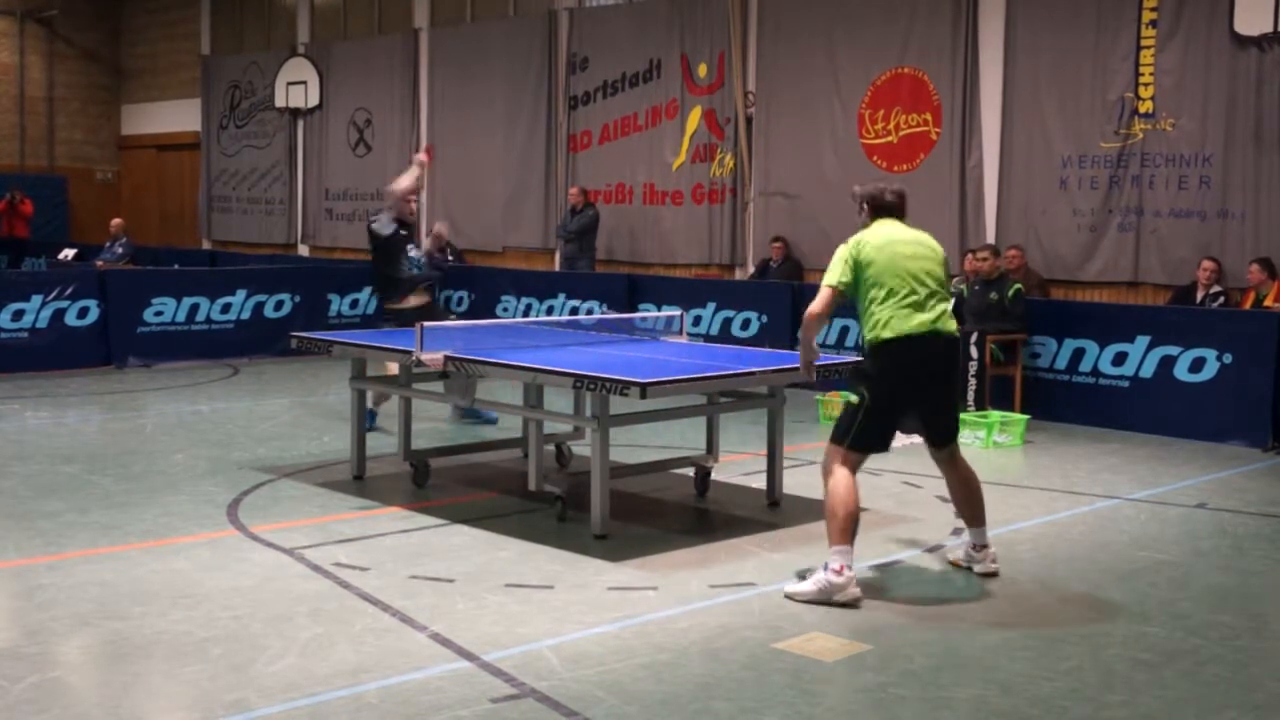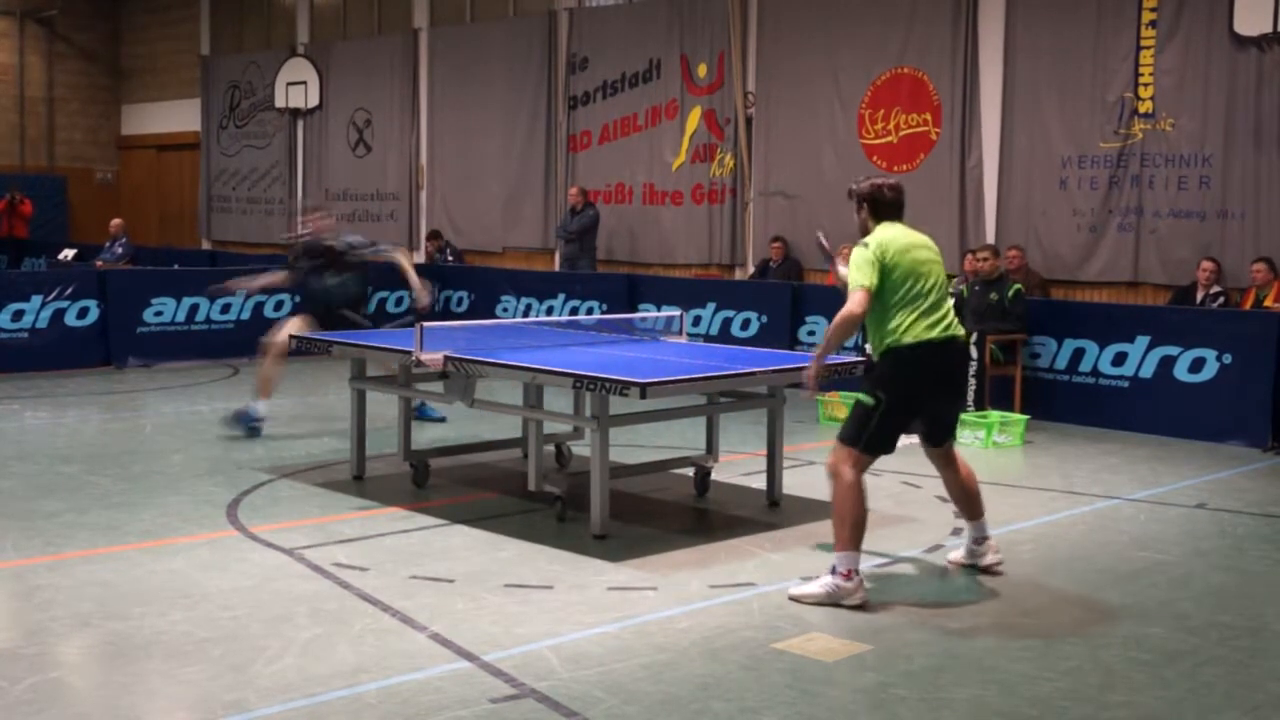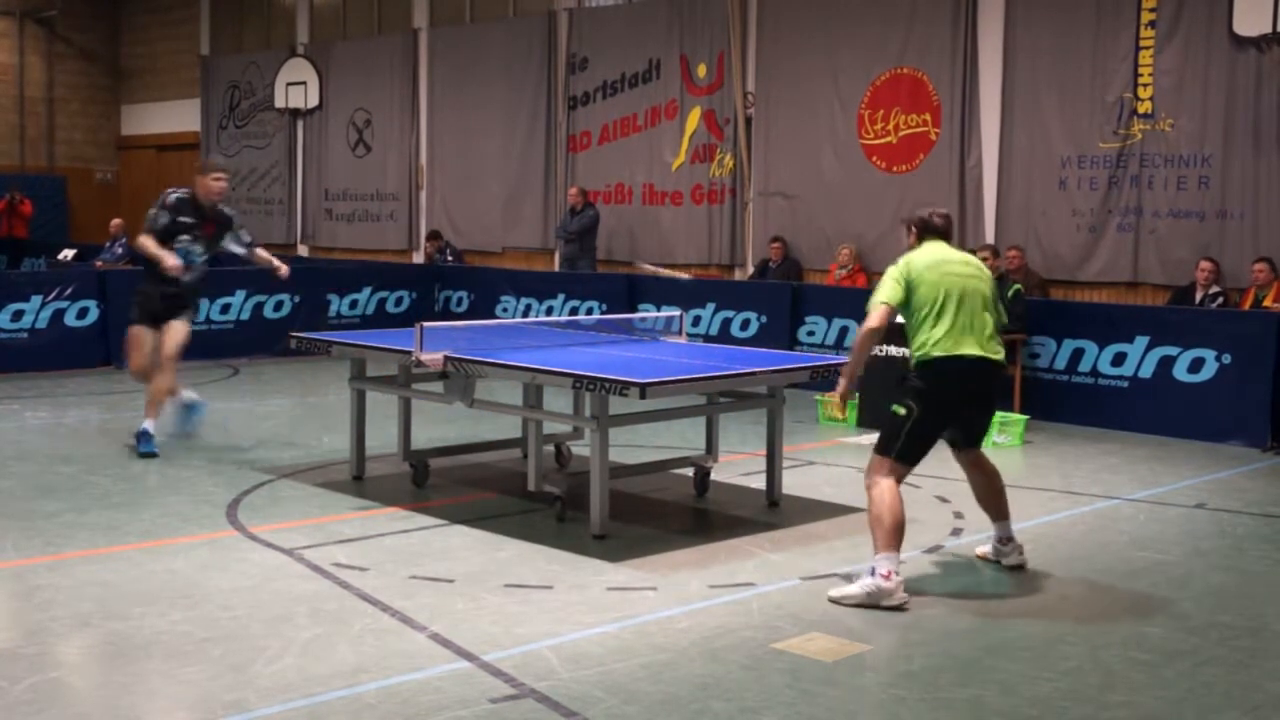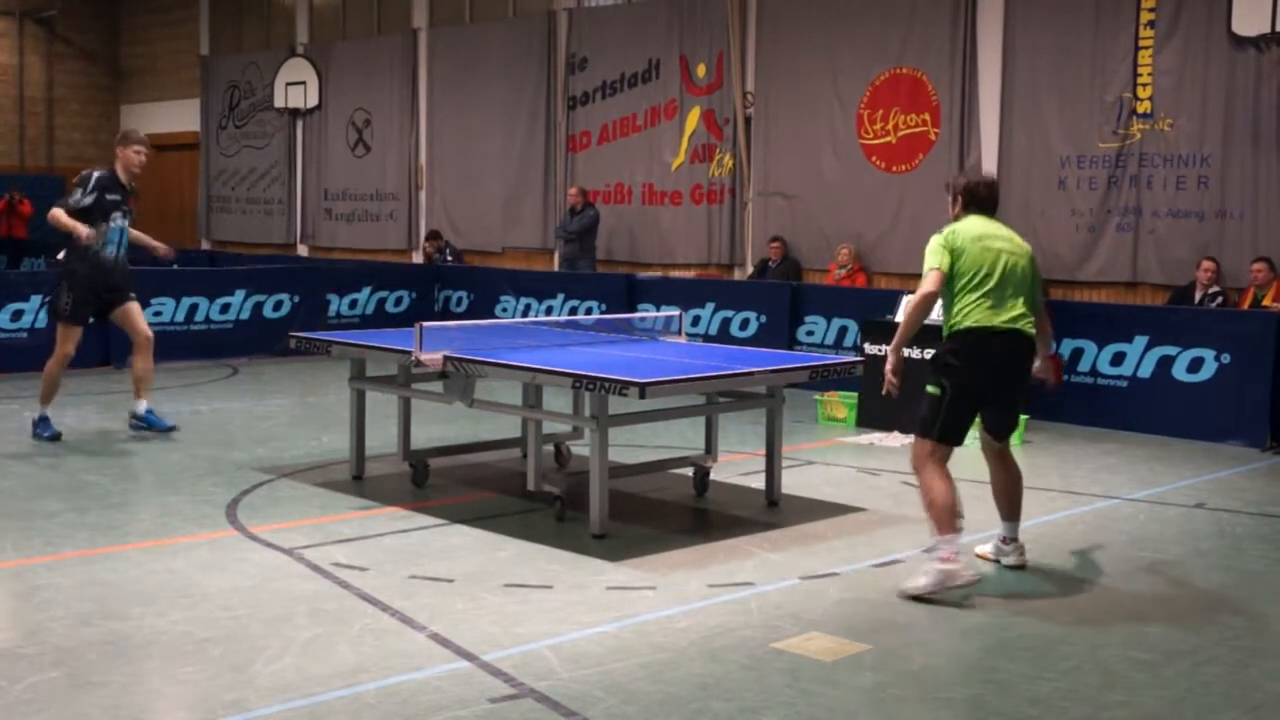
dt=0.5s
person 1, frame 1
left shoulder: (855, 246)
right shoulder: (930, 244)
left elbow: (817, 311)
left wrist: (806, 347)
left hip: (892, 355)
right hip: (943, 352)
left knee: (839, 461)
right knee: (946, 452)
left ankle: (838, 572)
right ankle: (980, 549)
person 1, frame 2
left shoulder: (871, 247)
right shoulder: (926, 243)
left elbow: (855, 311)
left wrist: (819, 357)
left hip: (906, 361)
right hip: (951, 355)
left knee: (844, 464)
right knee: (942, 452)
left ankle: (847, 577)
right ankle: (981, 544)
person 1, frame 3
left shoulder: (907, 265)
right shoulder: (979, 268)
left elbow: (875, 326)
left wrist: (847, 376)
left hip: (939, 372)
right hip: (987, 373)
left knee: (882, 472)
right knee: (969, 454)
left ankle: (885, 576)
right ankle: (1007, 544)
person 1, frame 4
left shoulder: (949, 236)
right shoulder: (1020, 245)
left elbow: (929, 291)
right elbow: (1040, 316)
left wrist: (895, 350)
right wrist: (1044, 357)
left hip: (969, 347)
right hip: (1017, 348)
left knee: (928, 455)
right knee: (996, 446)
left ankle: (948, 560)
right ankle: (1009, 543)
person 2, frame 1
left shoulder: (409, 229)
right shoulder: (382, 226)
right elbow: (394, 193)
right wrist: (417, 165)
left hip: (427, 310)
right hip: (398, 316)
left ankle: (464, 405)
right ankle: (370, 409)
person 2, frame 2
left shoulder: (349, 246)
right shoulder: (303, 247)
left elbow: (396, 255)
right elbow: (291, 277)
left wrist: (416, 285)
right wrist: (256, 282)
left hip: (350, 315)
right hip: (316, 313)
right knee: (275, 345)
left ankle: (418, 404)
right ankle: (256, 413)
person 2, frame 3
left shoulder: (225, 219)
right shoulder: (173, 201)
left elbow: (249, 250)
right elbow: (142, 240)
left wrist: (276, 264)
right wrist: (164, 255)
left hip: (183, 297)
right hip: (152, 291)
left knee: (168, 355)
right knee: (139, 366)
left ankle: (147, 429)
right ankle: (187, 399)
person 2, frame 4
left shoulder: (129, 191)
right shoulder: (95, 179)
right elbow: (56, 213)
left wrist: (152, 244)
right wrist: (78, 227)
left hip: (114, 280)
right hip: (80, 278)
left knee: (144, 337)
right knee: (65, 352)
left ankle: (140, 412)
right ankle: (42, 417)
